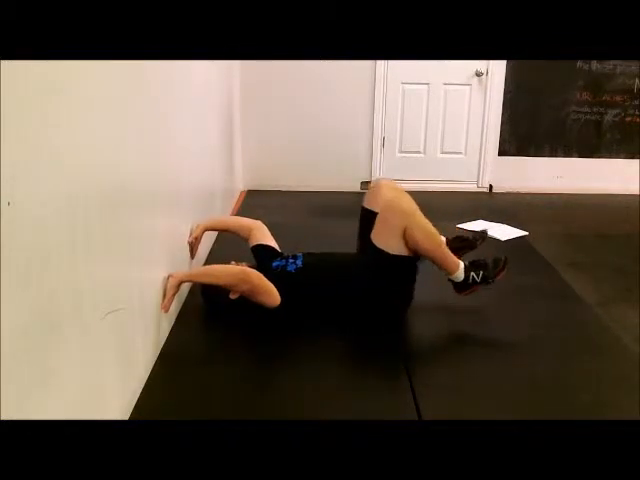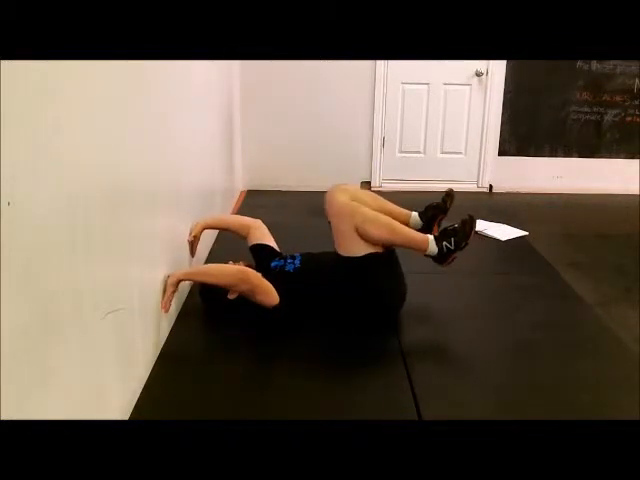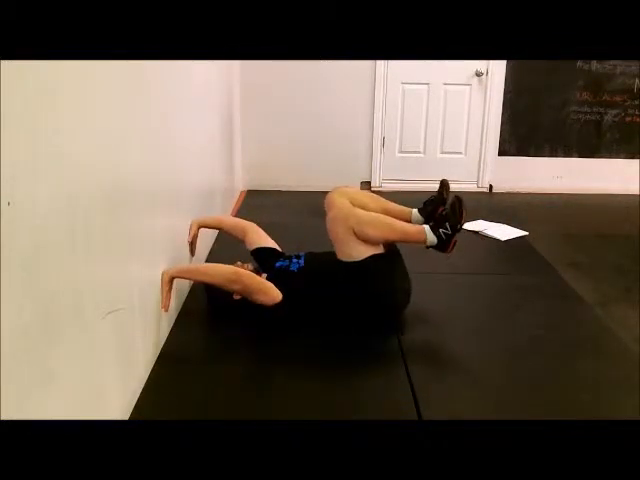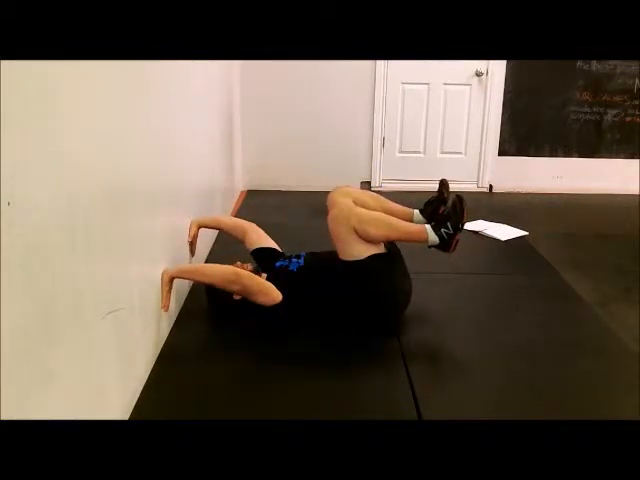
dt=0.5s
person 1, frame 1
left shoulder: (268, 263)
right shoulder: (268, 294)
left elbow: (254, 226)
right elbow: (243, 276)
left wrist: (204, 226)
right wrist: (181, 276)
left hip: (366, 268)
right hip: (383, 290)
left knee: (384, 189)
right knee: (394, 207)
left ankle: (445, 247)
right ankle: (462, 275)
person 1, frame 2
left shoulder: (268, 264)
right shoulder: (266, 296)
left elbow: (253, 225)
right elbow: (244, 276)
left wrist: (202, 224)
right wrist: (179, 275)
left hip: (372, 277)
right hip: (378, 292)
left knee: (339, 194)
right knee: (344, 208)
left ankle: (420, 222)
right ankle: (436, 247)
person 1, frame 3
left shoulder: (271, 265)
right shoulder: (271, 298)
left elbow: (247, 228)
right elbow: (236, 277)
left wrist: (199, 223)
right wrist: (173, 272)
left hip: (383, 279)
right hip: (381, 293)
left knee: (338, 198)
right knee: (341, 214)
left ankle: (420, 217)
right ankle: (434, 236)
person 1, frame 4
left shoulder: (272, 265)
right shoulder: (270, 296)
left elbow: (246, 228)
right elbow: (234, 277)
left wrist: (200, 222)
right wrist: (173, 272)
left hip: (379, 278)
right hip: (381, 292)
left knee: (340, 197)
right knee: (343, 214)
left ankle: (422, 217)
right ankle: (436, 235)
